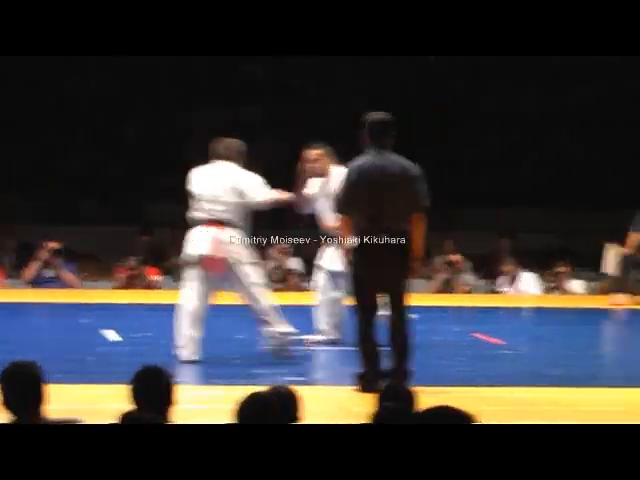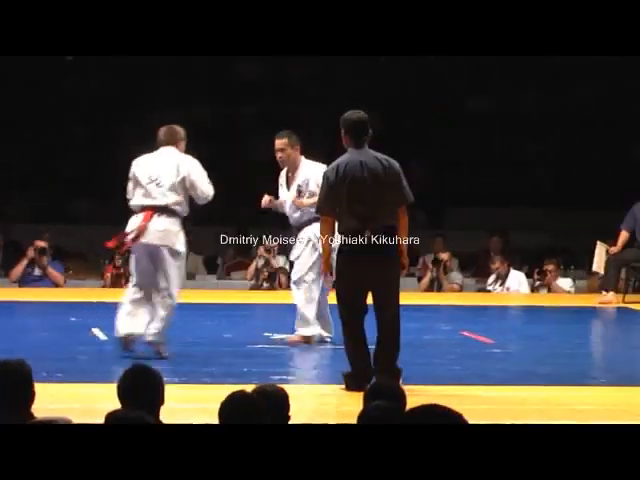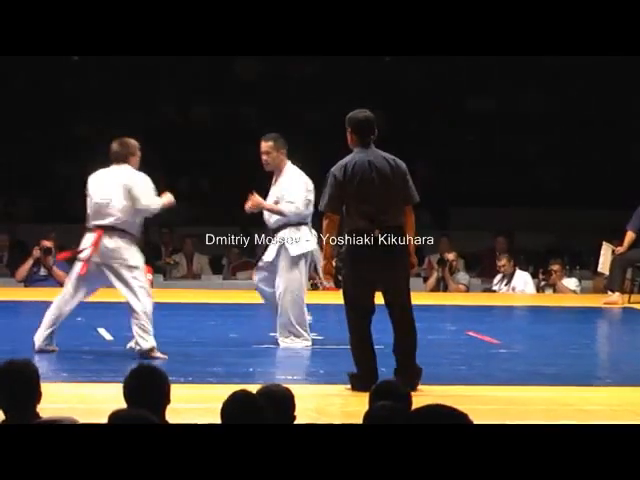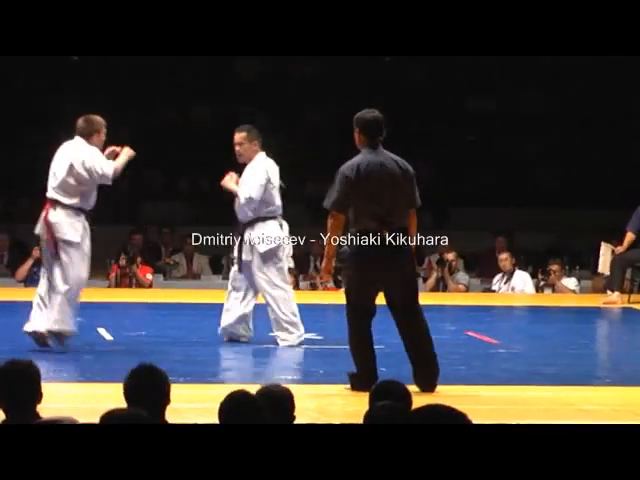
dt=0.2s
person 1, frame 1
left shoulder: (355, 169)
right shoulder: (408, 169)
left elbow: (346, 216)
right elbow: (418, 217)
left wrist: (348, 244)
right wrist: (417, 252)
left hip: (367, 248)
right hip: (398, 248)
left knee: (366, 315)
right knee: (398, 313)
left ankle: (372, 376)
right ankle: (399, 374)
person 1, frame 2
left shoulder: (335, 170)
right shoulder: (389, 165)
left elbow: (326, 219)
right elbow: (401, 213)
left wrist: (326, 255)
right wrist: (403, 250)
left hip: (352, 248)
right hip: (386, 245)
left knee: (352, 316)
right knee: (389, 313)
left ankle: (359, 376)
right ankle: (387, 373)
person 1, frame 3
left shoulder: (342, 169)
right shoulder: (396, 165)
left elbow: (331, 218)
right elbow: (408, 212)
left wrist: (327, 257)
right wrist: (411, 250)
left hip: (359, 247)
right hip: (393, 245)
left knee: (359, 316)
right knee: (402, 313)
left ankle: (365, 377)
right ankle: (407, 374)
person 1, frame 4
left shoulder: (350, 169)
right shoulder: (402, 166)
left elbow: (337, 217)
right elbow: (411, 214)
left wrist: (328, 257)
right wrist: (408, 247)
left hip: (365, 248)
right hip: (398, 246)
left knee: (359, 316)
right knee: (410, 314)
left ankle: (364, 377)
right ankle: (426, 375)
person 2, frame 1
left shoulder: (196, 174)
right shoulder: (244, 176)
right elbow: (262, 198)
right wrist: (282, 196)
left hip: (200, 236)
right hip: (229, 238)
left knee: (193, 297)
right knee: (256, 292)
left ankle: (187, 350)
right ankle: (278, 333)
person 2, frame 2
left shoulder: (139, 162)
right shoulder: (187, 163)
left elbow: (131, 194)
right elbow: (204, 195)
right wrist: (193, 185)
left hip: (139, 226)
right hip: (166, 227)
left knee: (139, 286)
right knee: (167, 289)
left ankle: (127, 331)
right ankle: (155, 336)
person 2, frame 3
left shoulder: (96, 177)
right shoulder: (137, 179)
right elbow: (149, 207)
right wrist: (166, 200)
left hip: (94, 243)
right hip: (120, 245)
left knee: (71, 294)
right knee: (140, 295)
left ankle: (43, 339)
right ankle: (146, 345)
person 2, frame 4
left shoulder: (68, 148)
right shoulder: (88, 152)
right elbow: (107, 174)
left wrist: (105, 156)
right wrist: (124, 156)
left hip: (55, 217)
right hip: (71, 218)
left knee: (50, 276)
right knee: (73, 277)
left ankle: (39, 327)
right ankle: (59, 325)
person 3, frame 1
left shoulder: (345, 177)
right shoulder: (316, 182)
right elbow: (305, 207)
left wrist: (339, 223)
right wrist: (301, 182)
right hip: (333, 242)
right knee: (326, 285)
right ankle: (330, 332)
person 3, frame 2
left shoulder: (315, 170)
right shoulder: (284, 174)
right elbow: (285, 206)
left wrist: (312, 202)
right wrist: (272, 202)
left hip: (316, 230)
right hip: (303, 232)
left knee: (302, 279)
right knee: (313, 283)
left ankle: (308, 330)
right ankle: (321, 331)
person 3, frame 3
left shoulder: (295, 177)
right shoulder: (277, 176)
left elbow: (295, 210)
left wrist: (264, 205)
right wrist: (258, 206)
left hip: (294, 238)
right hip: (281, 238)
left knee: (289, 289)
right knee: (263, 279)
left ankle: (295, 337)
right ankle: (297, 330)
person 3, frame 4
left shoulder: (260, 167)
right shoulder: (258, 166)
left elbow: (248, 197)
left wrist: (232, 185)
right wrist: (235, 184)
left hip: (264, 232)
right hip: (254, 233)
left knee: (274, 285)
right knee: (241, 281)
left ankle: (290, 333)
right ankle: (236, 329)
